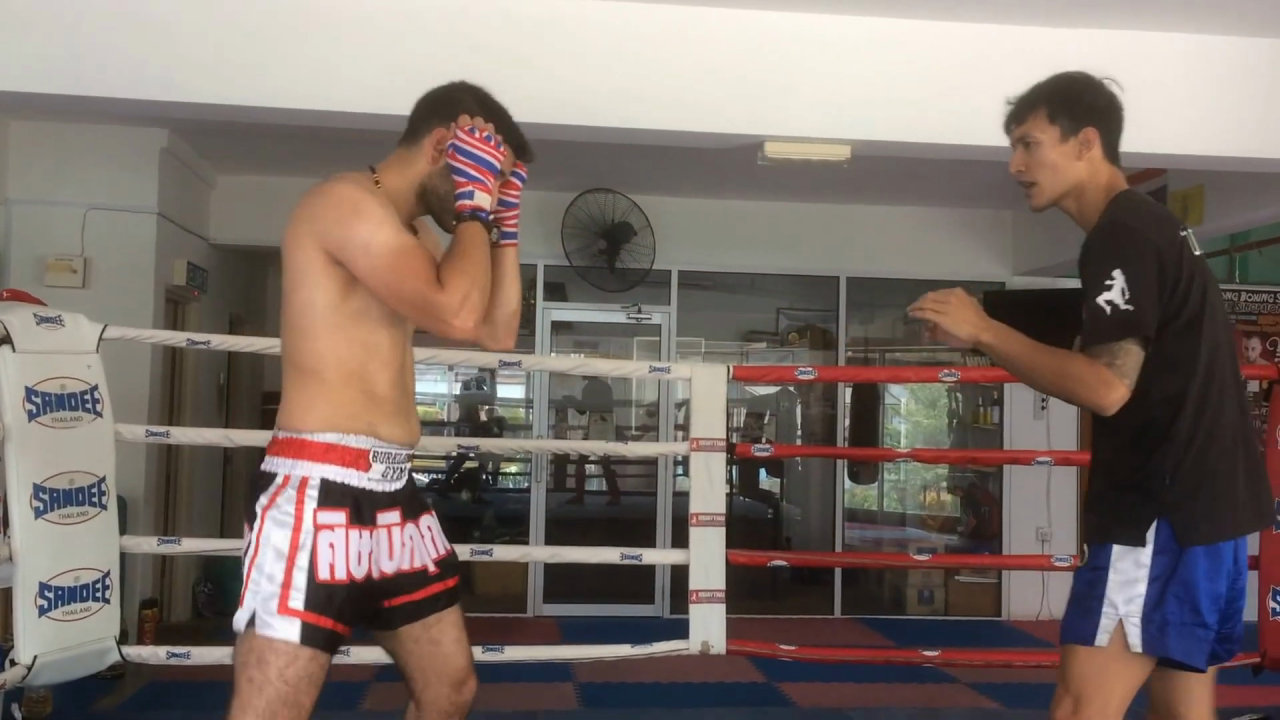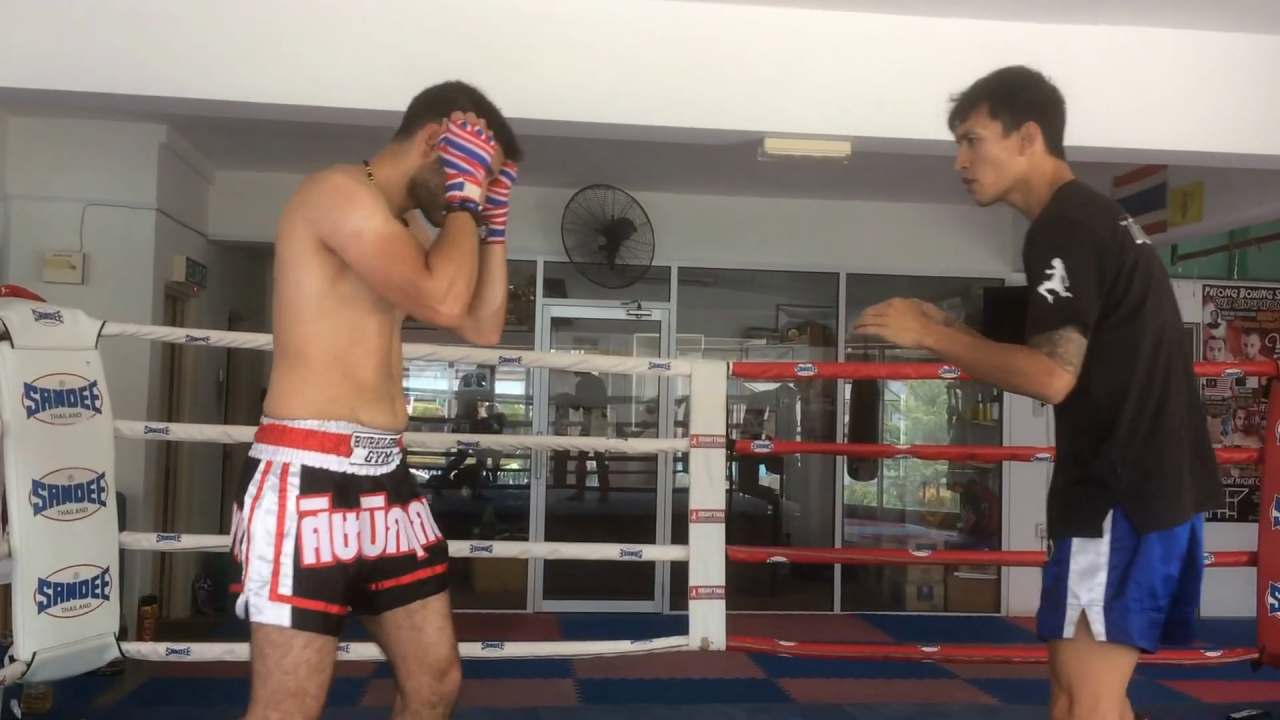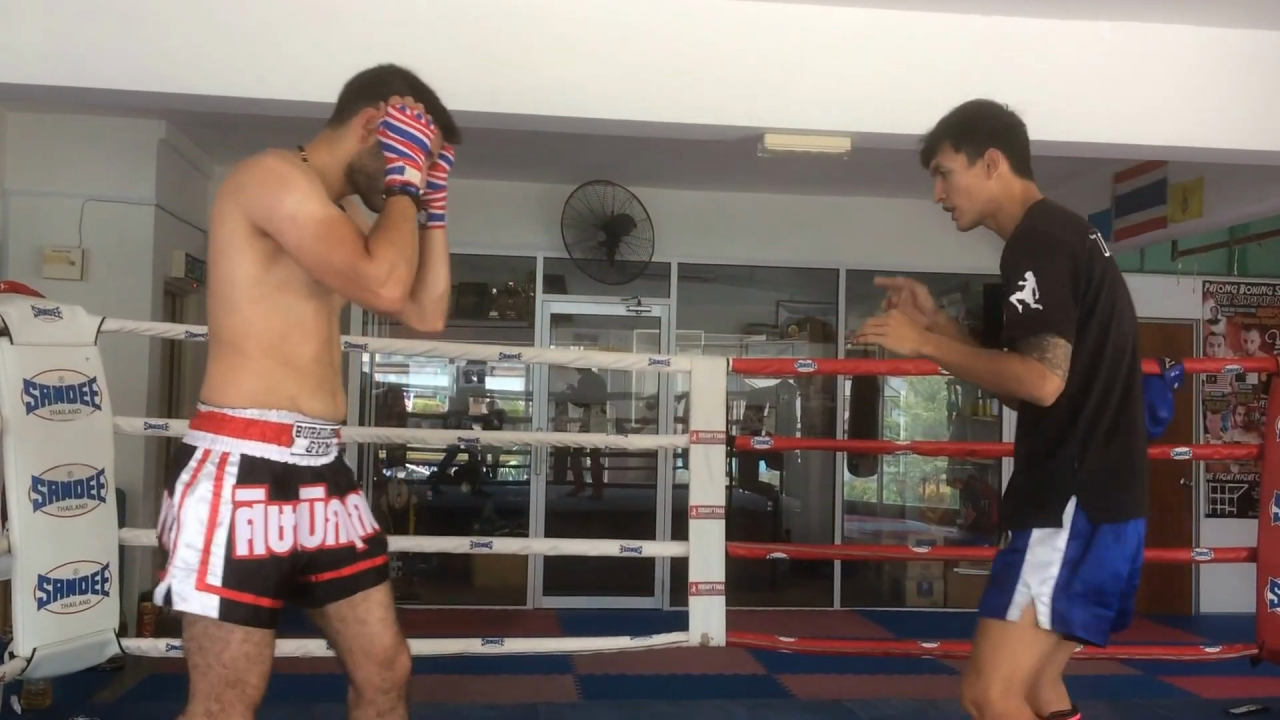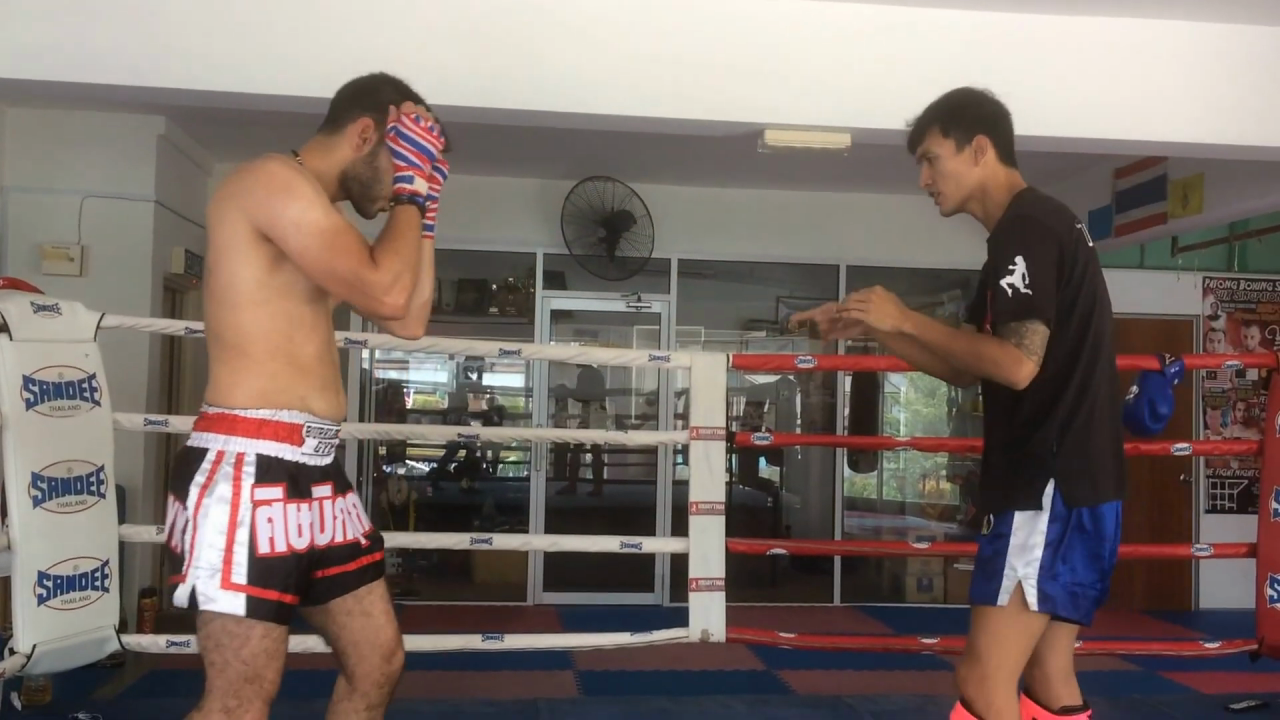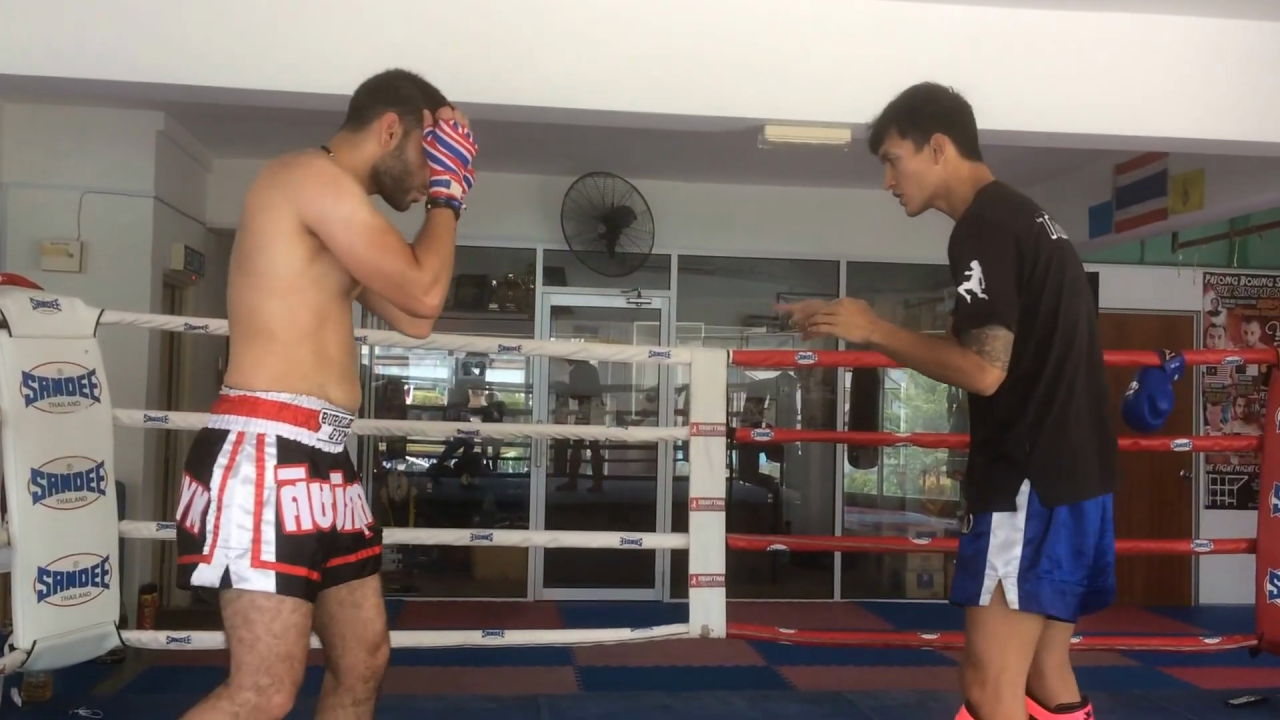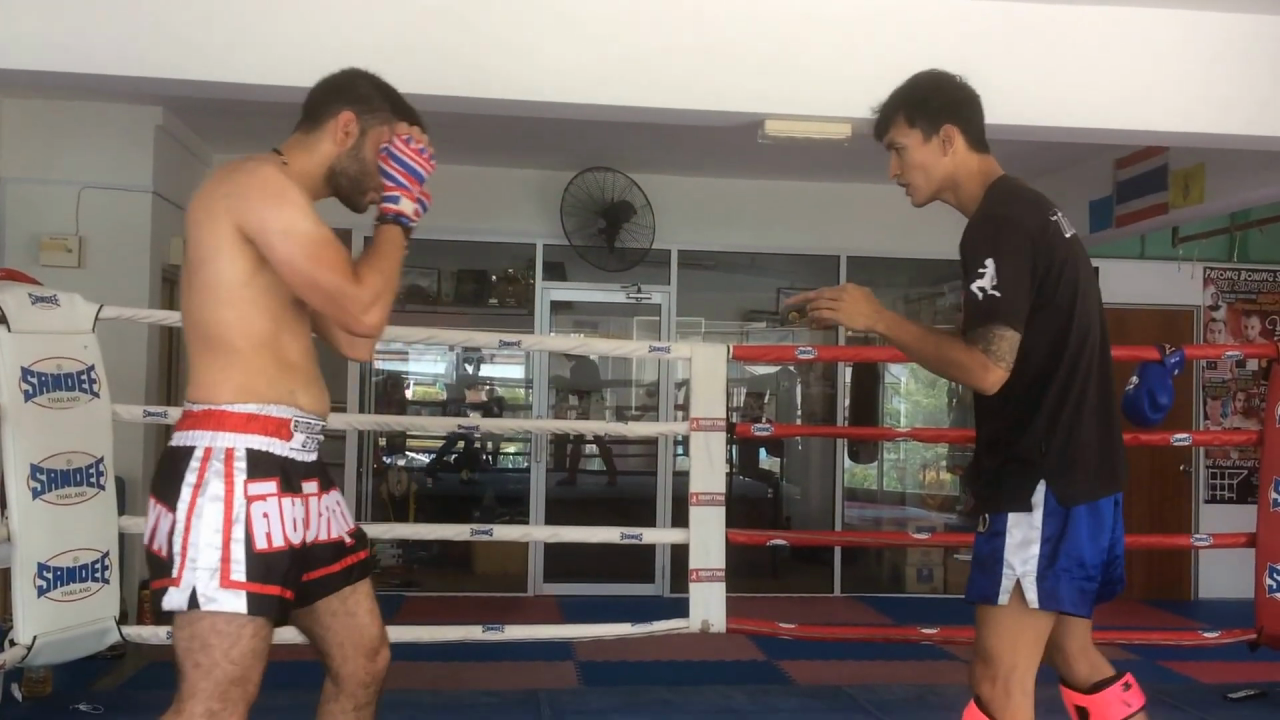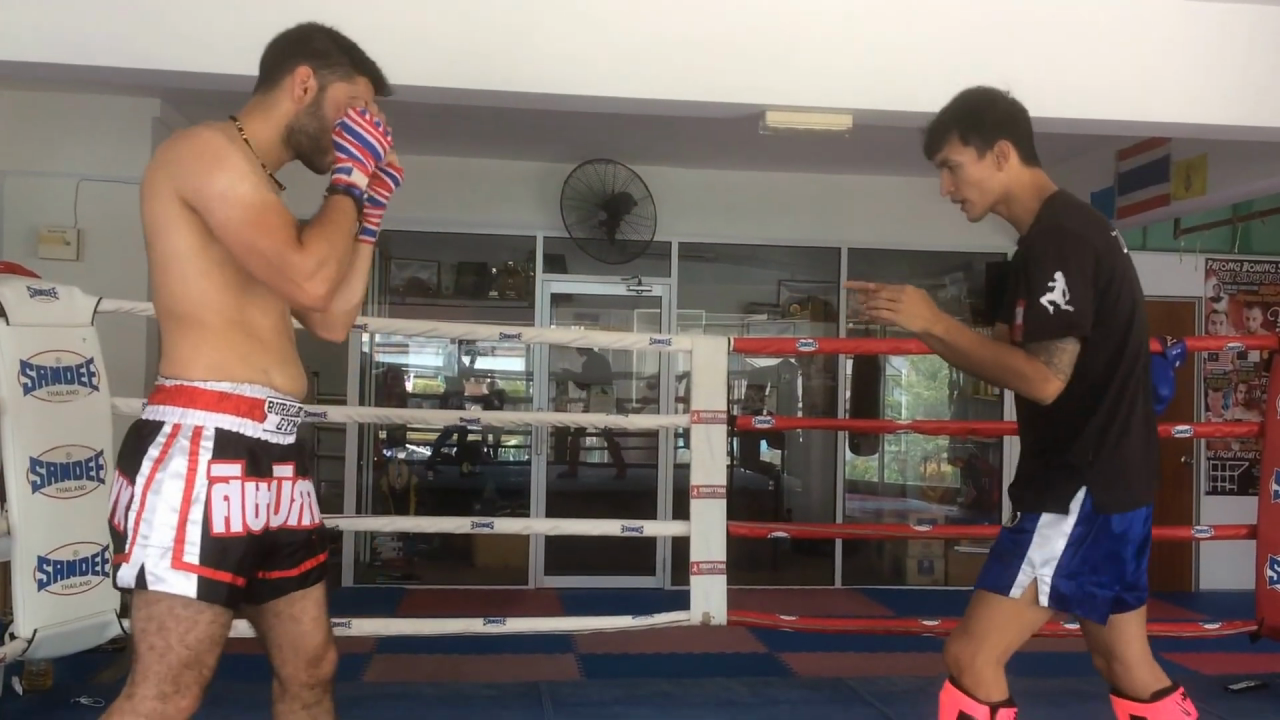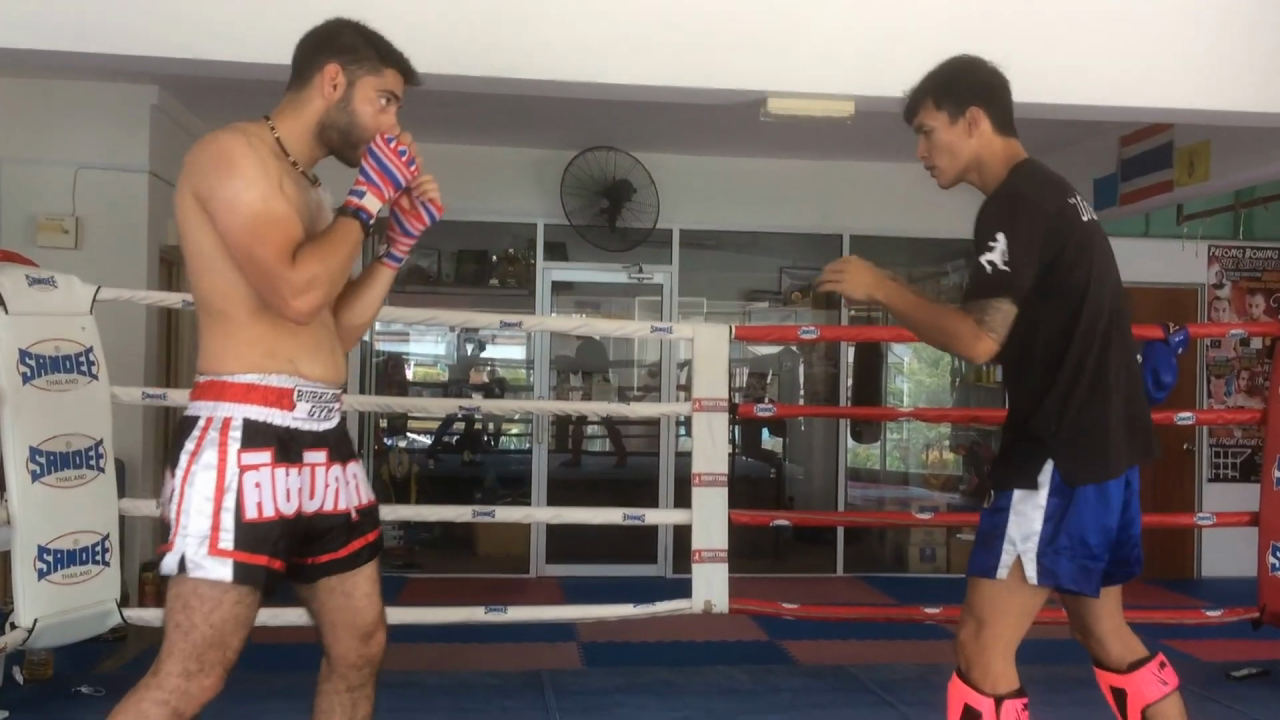
dt=0.3s
person 1, frame 1
left shoulder: (407, 236)
right shoulder: (348, 201)
left elbow: (498, 331)
right elbow: (457, 317)
left wrist: (502, 222)
right wrist: (475, 203)
left hip: (391, 496)
right hip: (318, 492)
person 1, frame 2
left shoulder: (402, 231)
right shoulder: (341, 192)
left elbow: (483, 327)
right elbow: (441, 301)
left wrist: (492, 219)
right wrist: (465, 194)
left hip: (382, 479)
right hip: (306, 477)
person 1, frame 3
left shoulder: (334, 216)
right shoulder: (274, 174)
left elbow: (426, 313)
right elbow: (383, 285)
left wrist: (430, 202)
right wrist: (404, 179)
left hip: (320, 470)
right hip: (244, 469)
person 1, frame 4
left shoulder: (318, 219)
right shoulder: (272, 182)
left elbow: (408, 320)
right elbow: (386, 294)
left wrist: (420, 206)
right wrist: (411, 187)
left hip: (315, 472)
right hip: (248, 470)
left knee: (377, 662)
person 1, frame 5
left shoulder: (332, 209)
right shoulder: (314, 176)
left elbow: (414, 321)
right elbow: (424, 293)
left wrist: (443, 194)
right wrist: (446, 190)
left hip: (320, 456)
right hip: (266, 452)
left knee: (363, 661)
person 1, frame 6
left shoulder: (286, 216)
right shoulder: (259, 182)
left elbow: (356, 344)
right elbow: (360, 310)
left wrist: (398, 228)
right wrist: (396, 206)
left hip: (293, 472)
right hip: (233, 468)
left knee: (363, 663)
person 1, frame 7
left shoulder: (260, 190)
right shoulder: (206, 150)
left elbow: (332, 319)
right elbow: (309, 278)
left wrist: (367, 206)
right wrist: (351, 175)
left hip: (270, 455)
right hip: (202, 447)
person 1, frame 8
left shoulder: (307, 189)
right shoulder: (233, 153)
right elbow: (296, 293)
left wrist: (400, 239)
right wrist: (368, 197)
left hip: (322, 443)
right hip: (244, 439)
left knee: (358, 648)
person 2, frame 1
left shoulder: (1121, 237)
right shoulder: (1148, 231)
left elbow: (1106, 388)
right elbow: (1096, 380)
left wrist: (985, 329)
right wrist: (985, 339)
left hip: (1158, 512)
right hip: (1200, 505)
person 2, frame 2
left shoulder: (1062, 228)
right shoulder: (1100, 221)
left elbow: (1051, 377)
left wrist: (927, 336)
right wrist: (947, 327)
left hip: (1122, 497)
right hip: (1158, 490)
person 2, frame 3
left shoulder: (1037, 244)
right shoulder: (1069, 239)
left elbow: (1040, 381)
left wrist: (926, 343)
right wrist: (934, 323)
left hip: (1075, 499)
right hip: (1103, 496)
person 2, frame 4
left shoulder: (1027, 229)
right shoulder: (1039, 227)
left elbow: (1014, 364)
right elbow: (966, 364)
left wrist: (905, 318)
right wrist: (872, 325)
left hip: (1048, 485)
right hip: (1074, 482)
person 2, frame 5
left shoulder: (984, 229)
right shoulder: (1024, 219)
left elbow: (983, 370)
right elbow: (981, 354)
left wrist: (875, 330)
right wrist: (865, 326)
left hip: (1029, 483)
right hip: (1072, 478)
person 2, frame 6
left shoulder: (997, 226)
right shoulder: (1030, 214)
left elbow: (986, 368)
right elbow: (985, 350)
left wrist: (878, 319)
right wrist: (867, 318)
left hip: (1041, 479)
right hip: (1079, 474)
right knee: (1070, 654)
person 2, frame 7
left shoulder: (1059, 238)
right shoulder: (1060, 235)
left elbow: (1043, 378)
right elbow: (1011, 357)
left wrist: (936, 322)
right wrist: (913, 320)
left hip: (1079, 487)
right hip: (1108, 483)
left knee: (972, 657)
right knee: (1129, 666)
person 2, frame 8
left shoulder: (1015, 204)
right shoulder: (1052, 197)
left elbow: (977, 339)
left wrist: (878, 289)
right wrist: (892, 296)
left hip: (1060, 456)
right hip: (1105, 450)
left knee: (983, 644)
right knee: (1104, 632)
